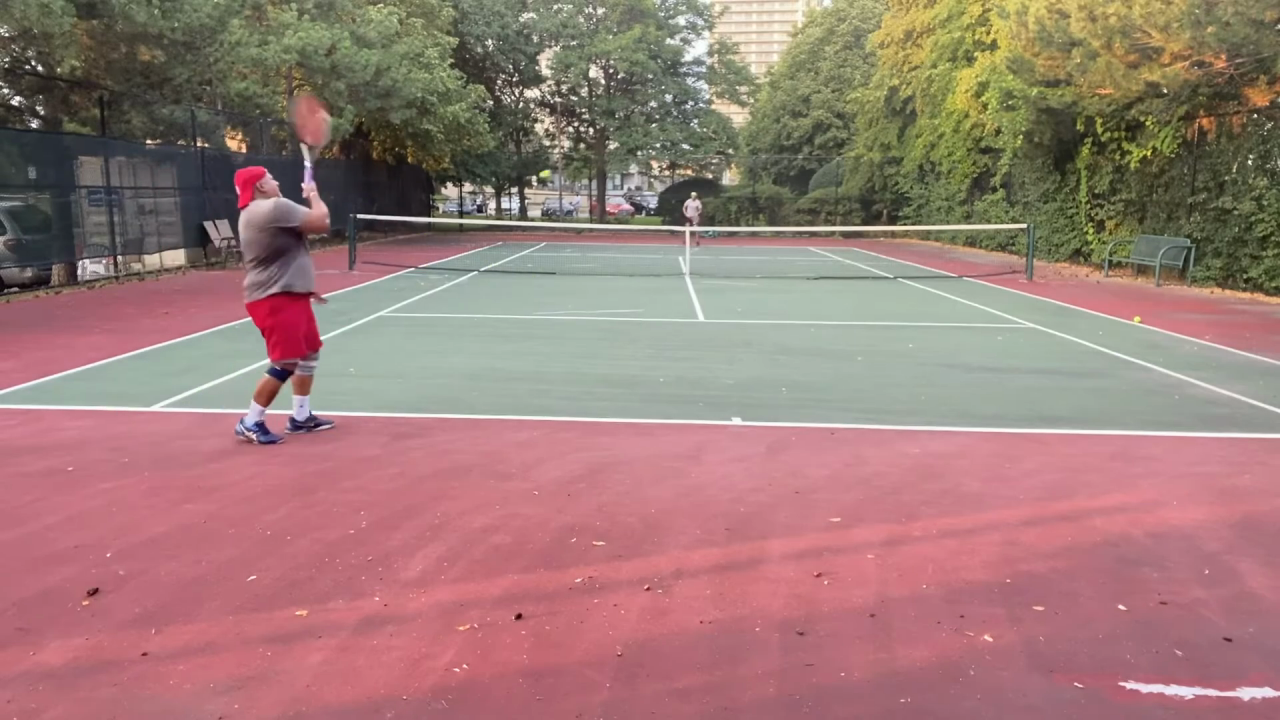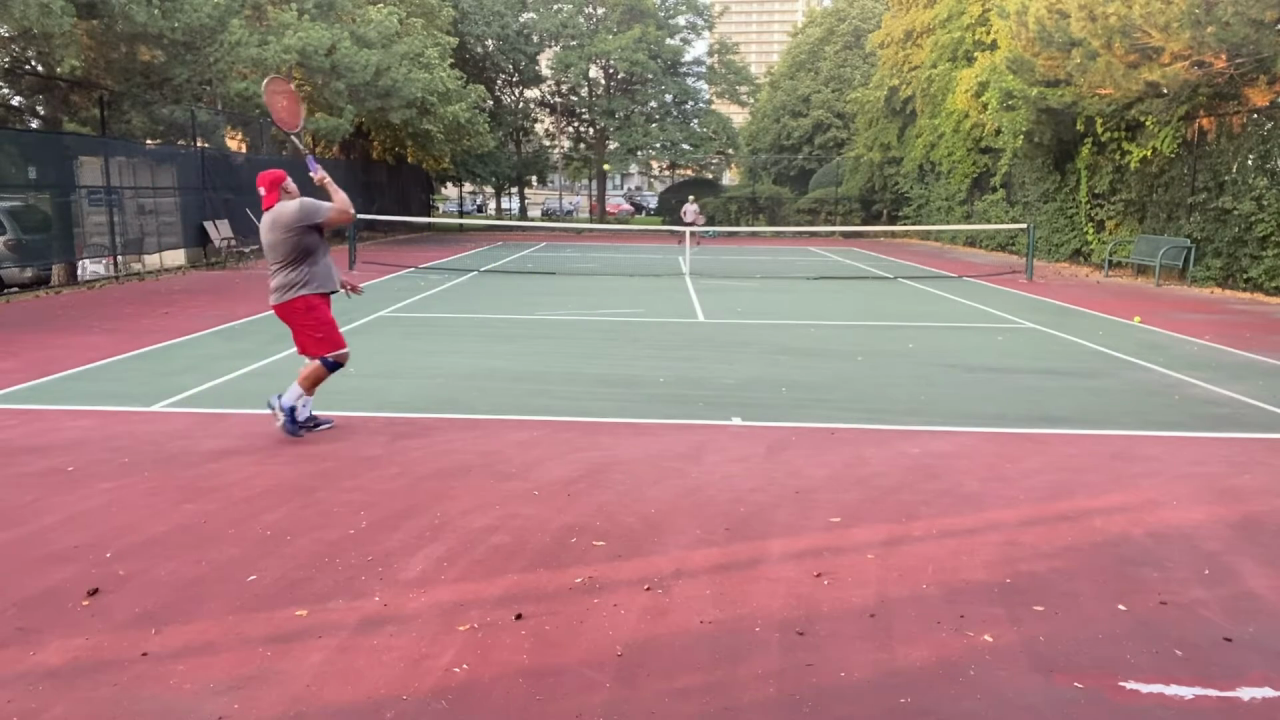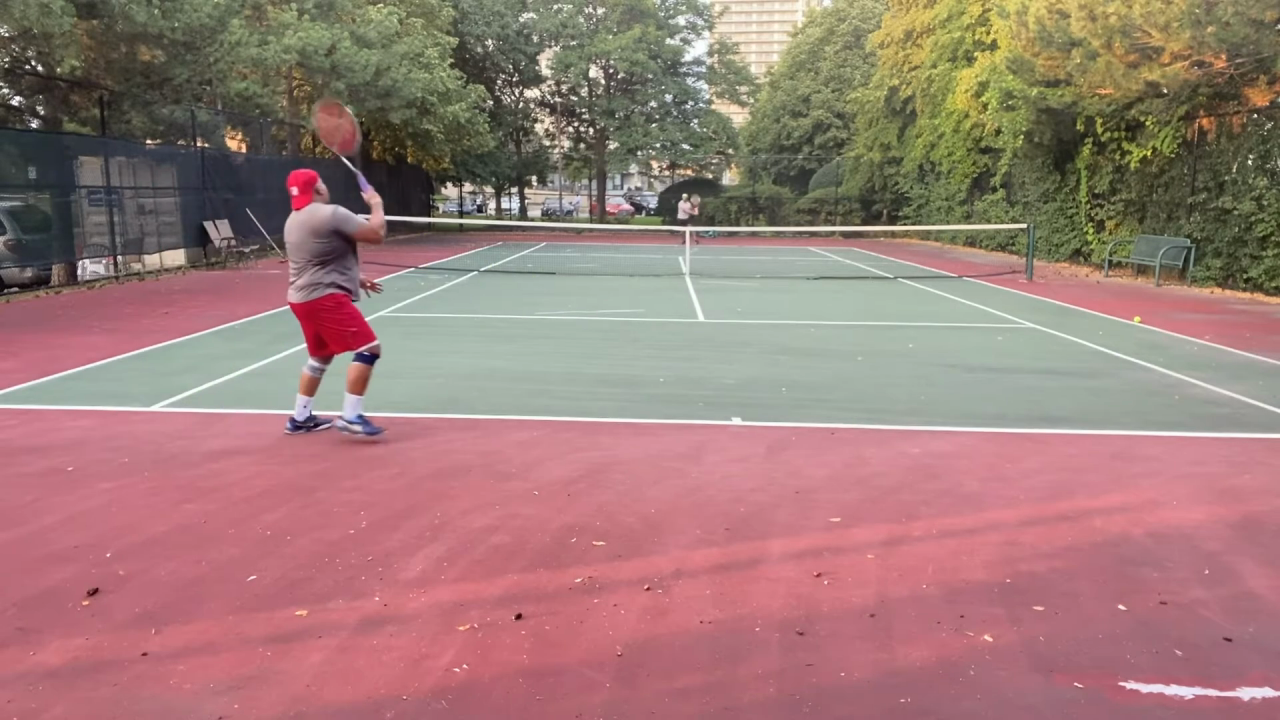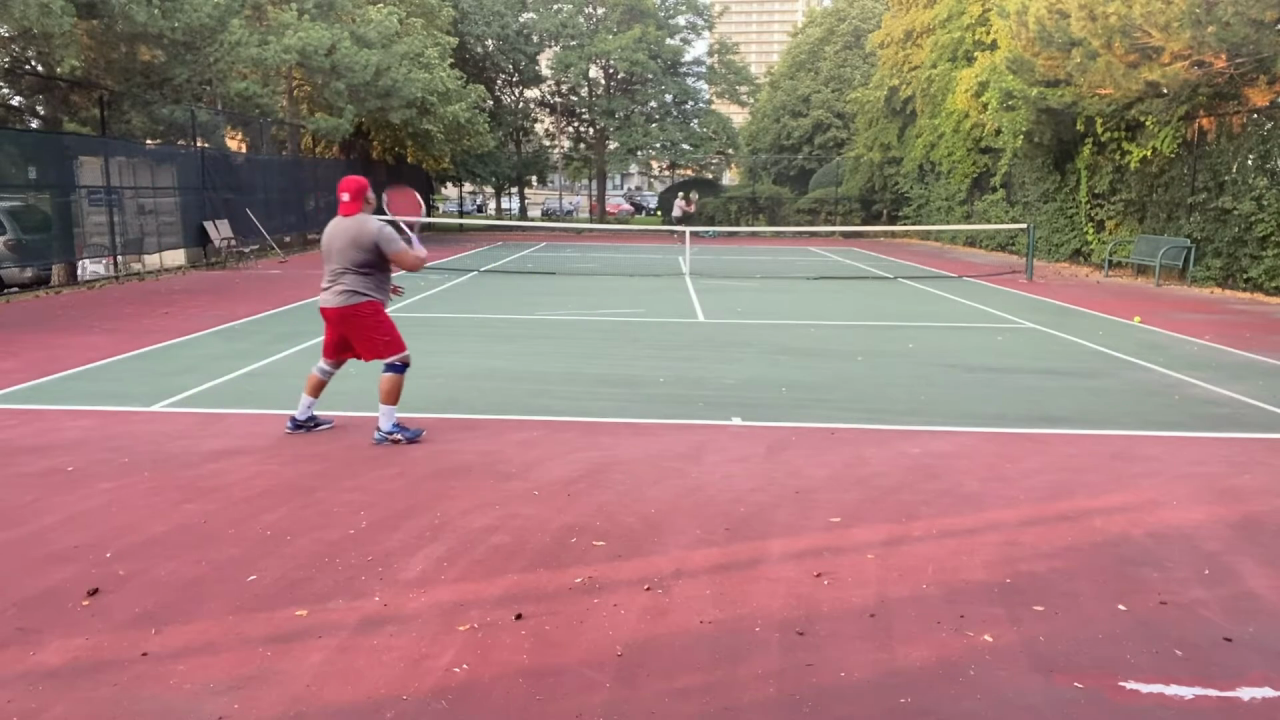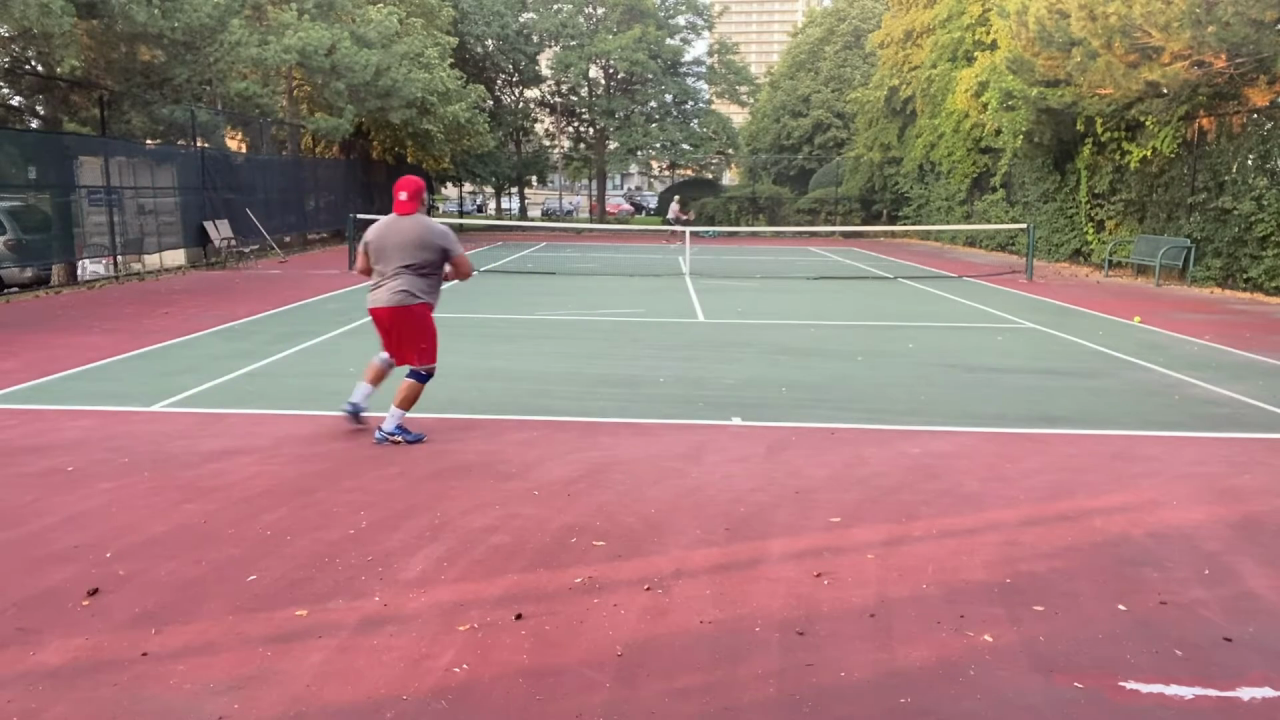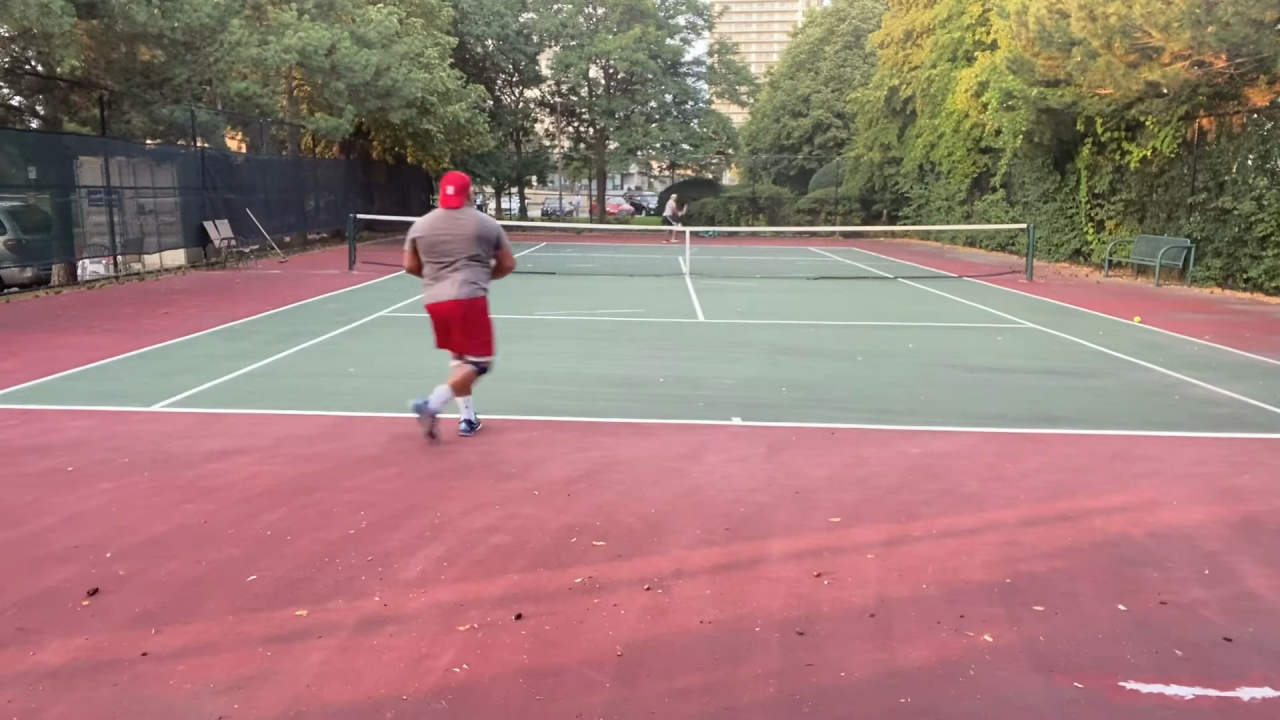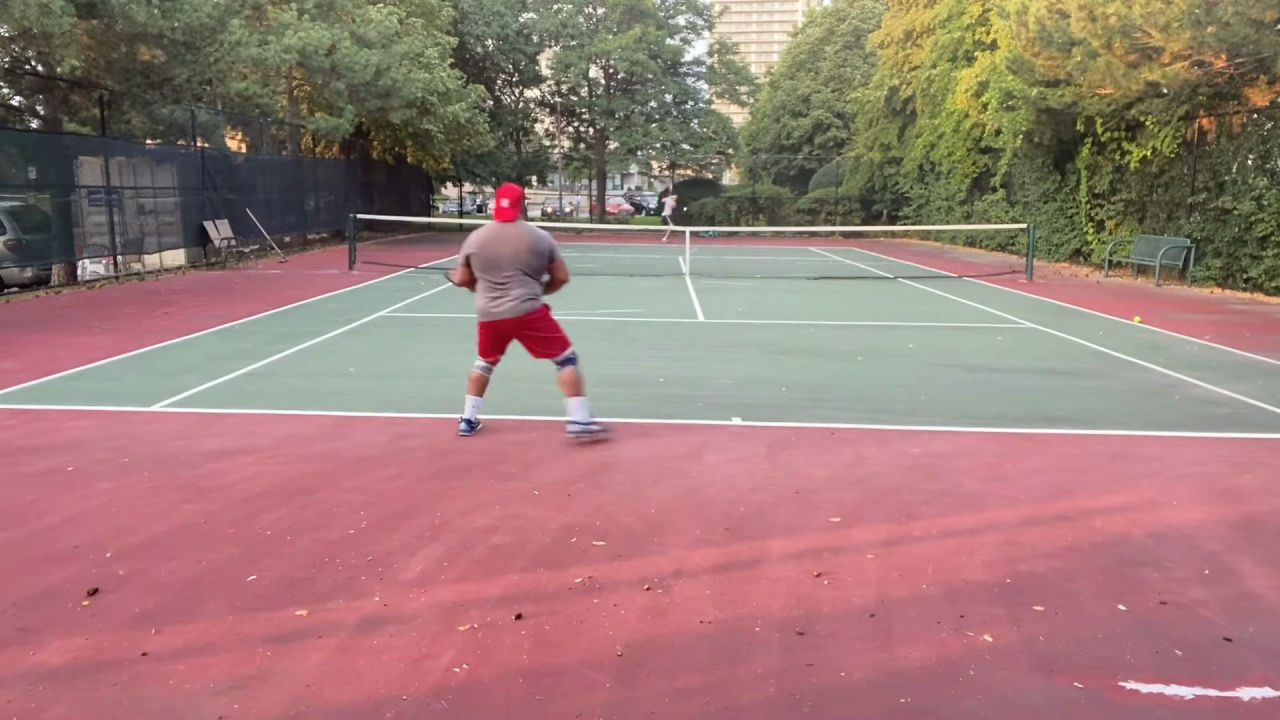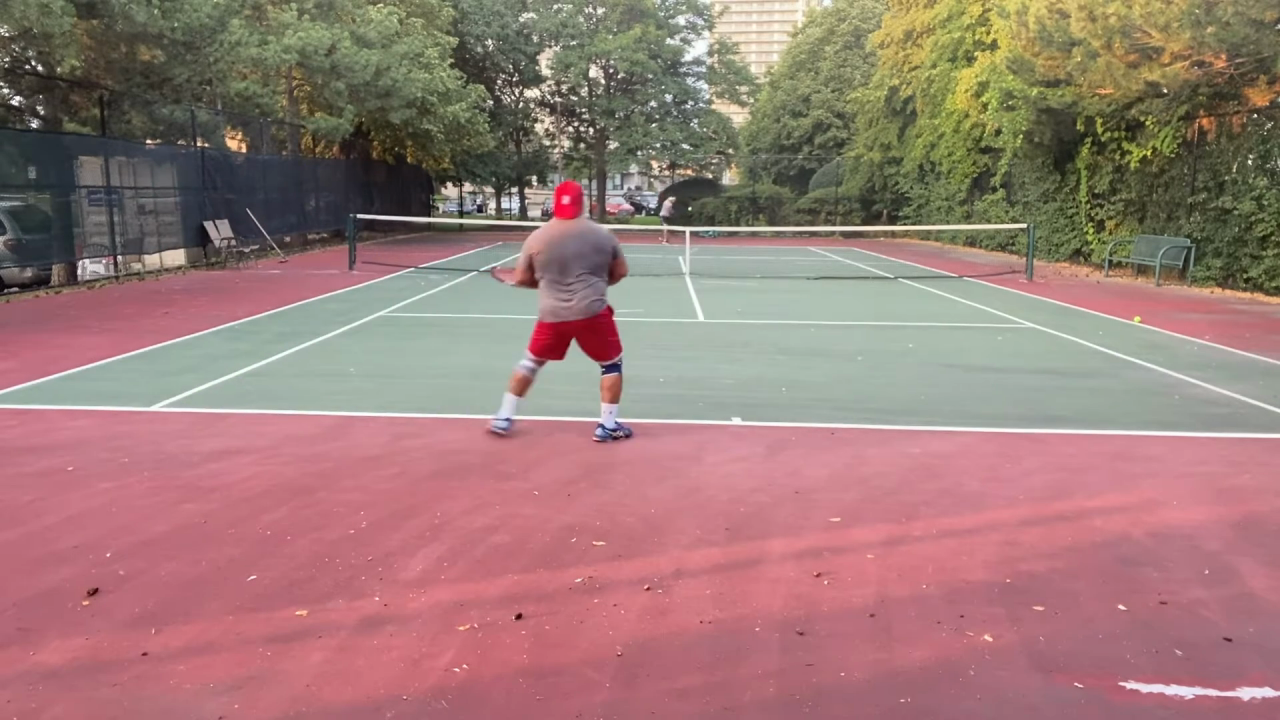
dt=0.2s
person 1, frame 1
left shoulder: (253, 214)
right shoulder: (274, 208)
right elbow: (322, 222)
left wrist: (307, 288)
right wrist: (313, 195)
left hip: (288, 294)
right hip: (275, 298)
left knee: (309, 352)
right knee: (285, 362)
left ankle: (301, 417)
right ankle: (251, 422)
person 1, frame 2
left shoulder: (271, 219)
right shoulder: (298, 208)
right elbow: (347, 214)
left wrist: (338, 279)
right wrist: (328, 183)
left hip: (305, 295)
right hip: (301, 299)
left knee: (321, 354)
right knee: (336, 355)
left ankle: (301, 415)
right ankle: (287, 403)
person 1, frame 3
left shoulder: (296, 220)
right shoulder: (330, 215)
right elbow: (376, 234)
left wrist: (355, 278)
right wrist: (376, 204)
left hip: (306, 298)
right hip: (325, 298)
left knee: (320, 357)
right knee: (369, 349)
left ankle: (300, 417)
right ankle: (350, 416)
person 1, frame 4
left shoulder: (333, 227)
right shoulder: (376, 229)
right elbow: (412, 263)
left wrist: (380, 283)
right wrist: (421, 253)
left hip: (332, 303)
right hip: (357, 306)
left knee: (331, 360)
right knee: (398, 360)
left ankle: (300, 417)
right ankle: (387, 427)
person 1, frame 5
left shoulder: (375, 229)
right shoulder: (438, 232)
left elbow: (362, 268)
right elbow: (465, 271)
right wrist: (446, 275)
left hip: (378, 303)
right hip: (409, 305)
left knee: (391, 354)
right knee: (423, 368)
left ankle: (356, 401)
right ankle: (389, 428)
person 1, frame 6
left shoulder: (420, 225)
right shoulder: (487, 224)
left elbow: (410, 266)
right elbow: (508, 265)
left hip: (435, 300)
right hip: (468, 299)
left knee: (460, 356)
right knee: (479, 362)
left ankle: (467, 418)
right ankle: (430, 404)
person 1, frame 7
left shoulder: (475, 238)
right shoulder: (540, 238)
left elbow: (462, 279)
right elbow: (561, 277)
left hip: (490, 315)
right hip: (528, 311)
left knee: (485, 361)
right knee: (566, 359)
left ankle: (468, 419)
right ankle: (579, 421)
person 1, frame 8
left shoulder: (537, 238)
right shoulder: (603, 234)
left elbow: (520, 279)
right elbow: (620, 272)
left hip: (553, 315)
right hip: (592, 312)
left knee: (532, 360)
right knee: (612, 364)
left ankle: (503, 418)
right ankle: (608, 425)
